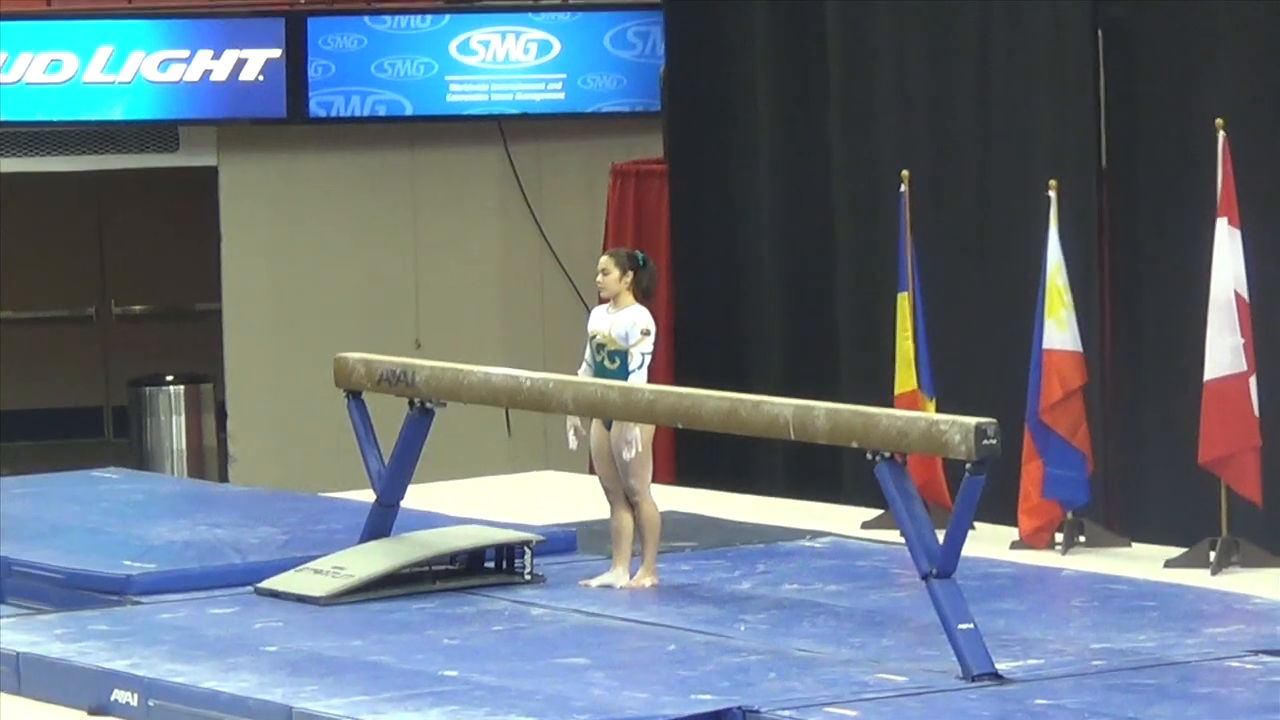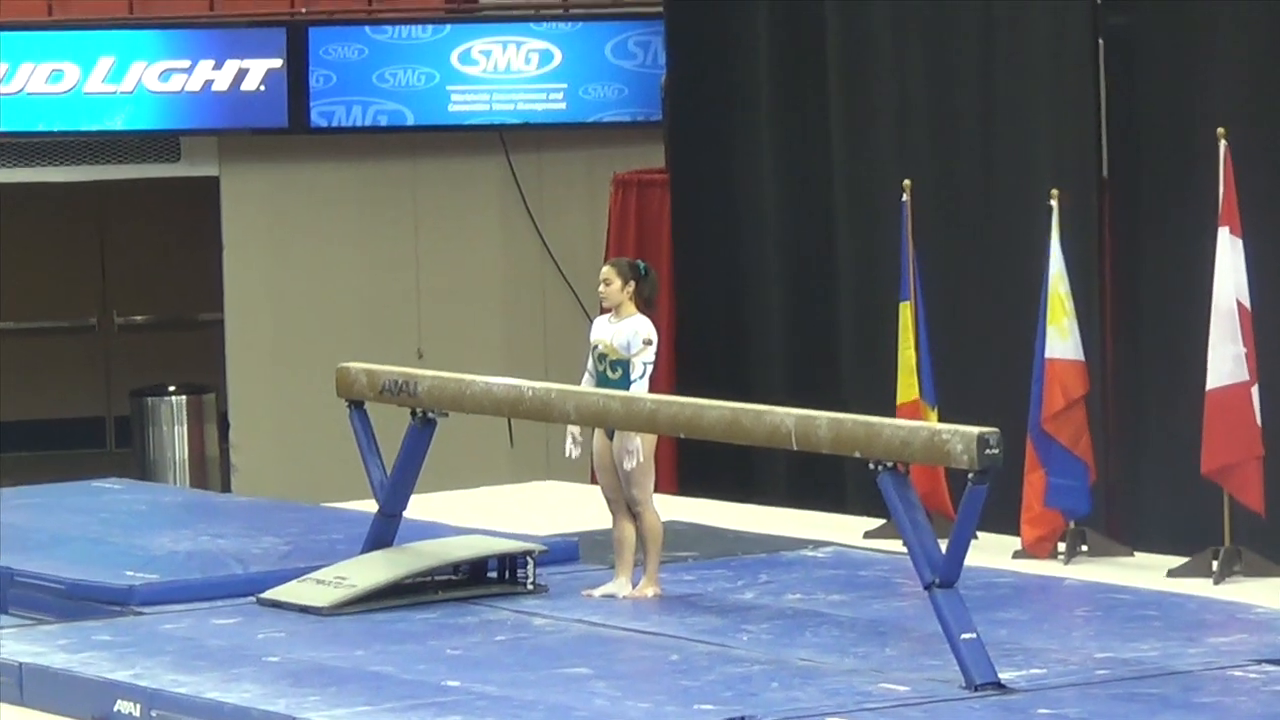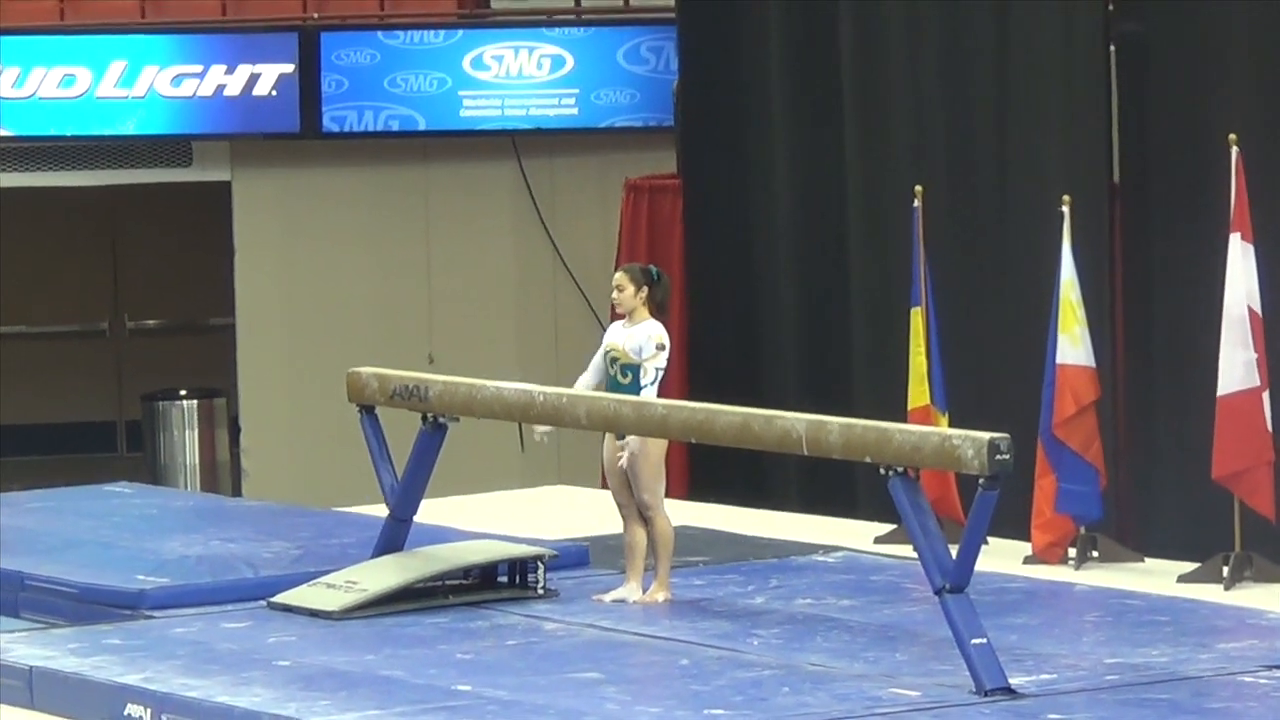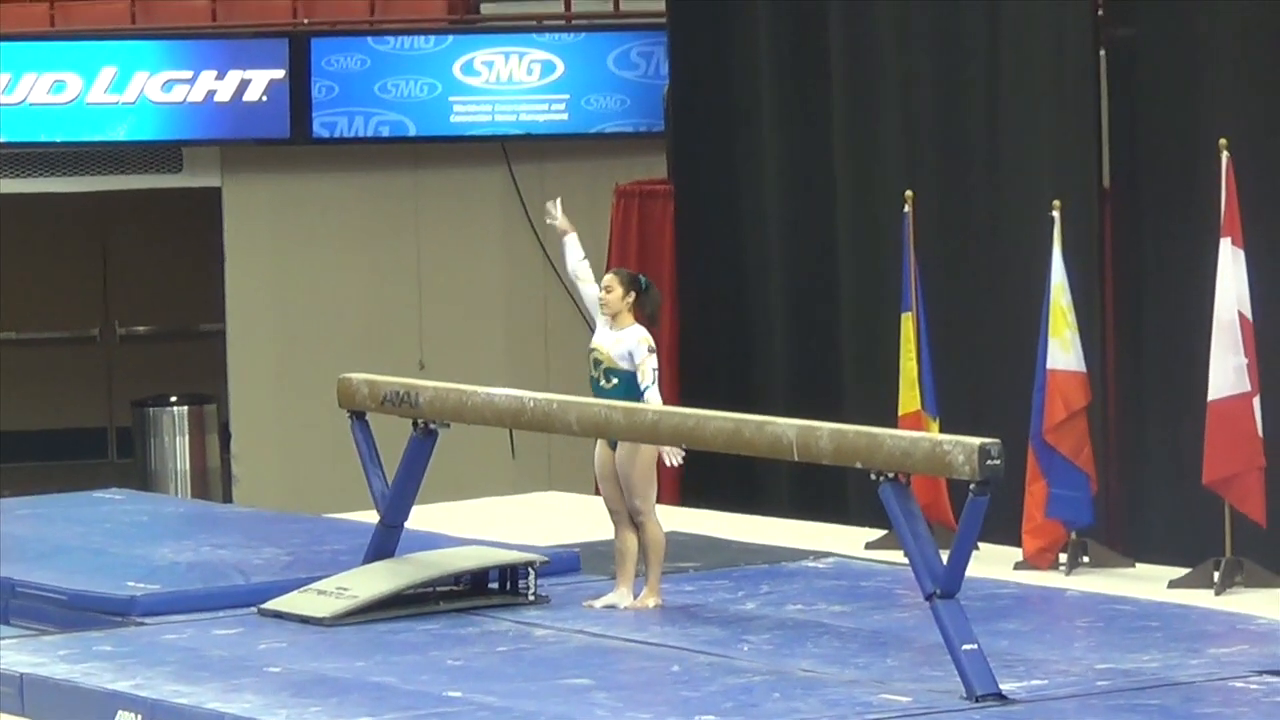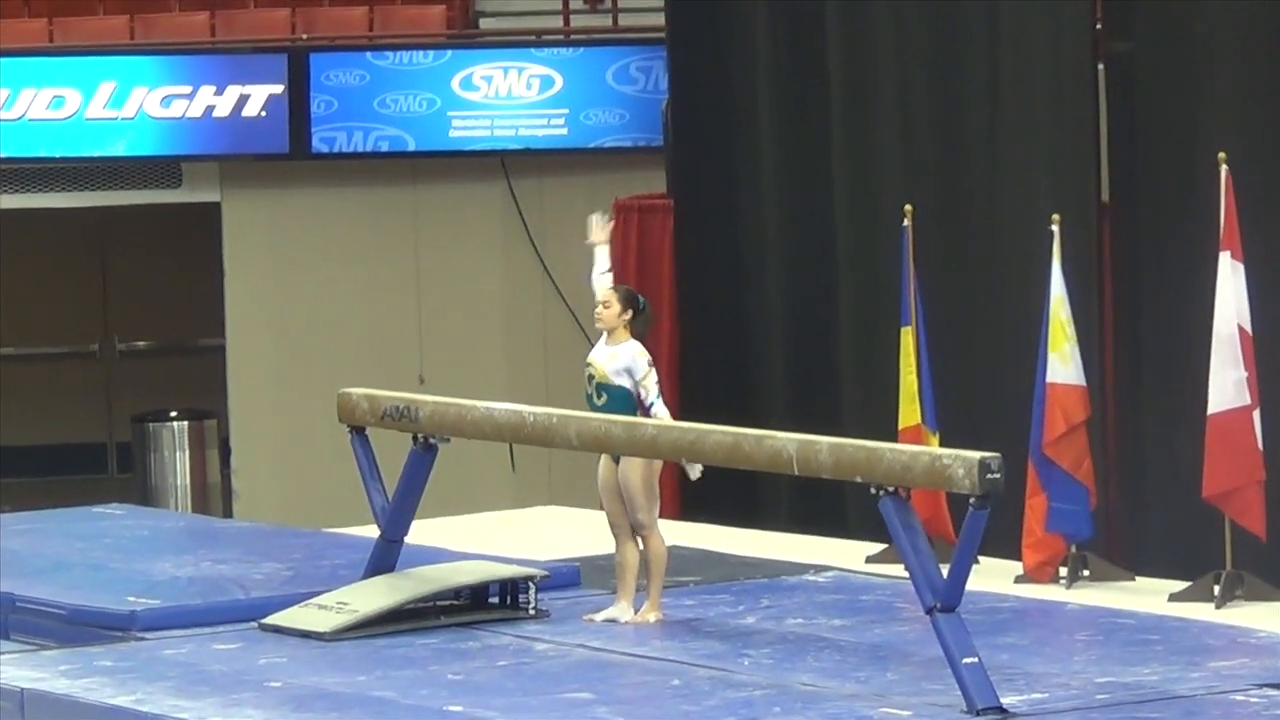
dt=0.3s
person 1, frame 1
left shoulder: (639, 318)
right shoulder: (597, 314)
left elbow: (638, 372)
right elbow: (587, 365)
left wrist: (631, 420)
right wrist: (575, 410)
right hip: (602, 412)
left knee: (637, 493)
right knee: (614, 495)
left ankle: (648, 570)
right ankle: (619, 569)
person 1, frame 2
left shoulder: (641, 328)
right shoulder: (599, 324)
left elbow: (639, 383)
right elbow: (591, 376)
left wrist: (633, 430)
right wrist: (575, 421)
right hip: (605, 423)
left knee: (639, 503)
right knee: (616, 504)
left ankle: (651, 580)
right ankle: (622, 579)
person 1, frame 3
left shoulder: (654, 334)
right shoulder: (615, 331)
left elbow: (647, 388)
right elbow: (592, 376)
left wrist: (635, 436)
right hip: (616, 429)
left knee: (650, 508)
right knee: (628, 510)
left ankle: (661, 584)
right ankle: (633, 583)
person 1, frame 4
left shoulder: (638, 338)
right shoulder: (603, 324)
left elbow: (650, 390)
right elbow: (583, 277)
right wrist: (567, 233)
right hip: (606, 432)
left knee: (641, 515)
right knee: (619, 516)
left ankle: (652, 590)
right ankle: (622, 588)
person 1, frame 5
left shoulder: (632, 352)
right shoulder: (605, 341)
left elbow: (656, 405)
right elbow: (602, 288)
right wrist: (601, 246)
left hip: (638, 451)
right hip: (614, 449)
left knee: (648, 527)
right knee: (620, 529)
left ankle: (653, 604)
right ankle: (623, 603)
